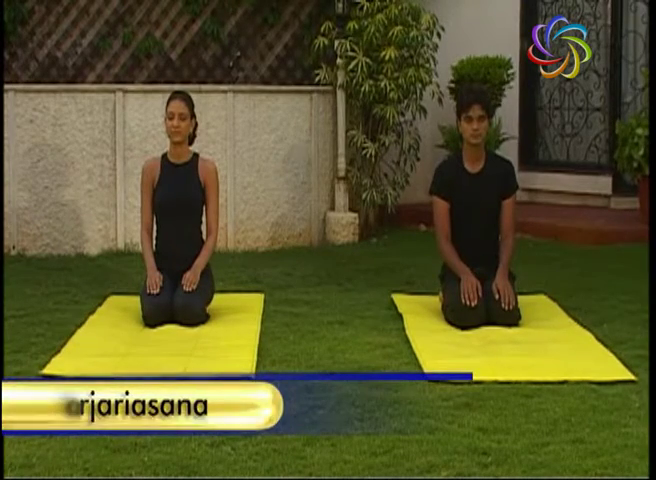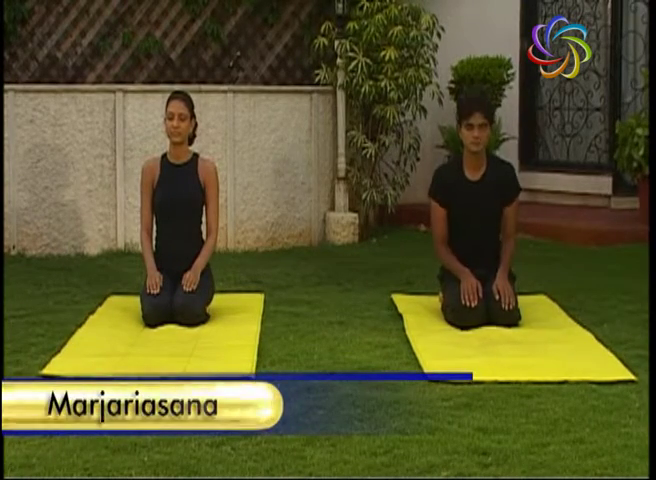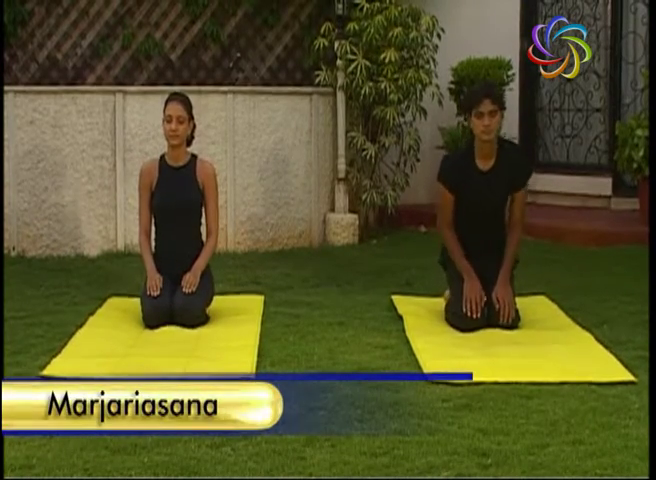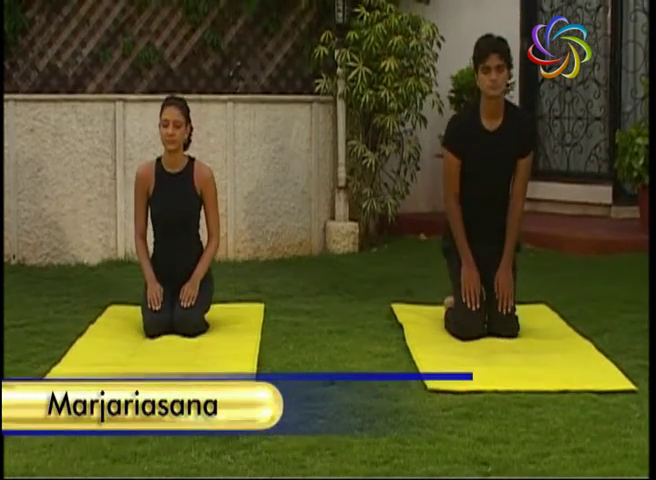
dt=0.5s
person 1, frame 1
left shoulder: (503, 170)
right shoulder: (445, 172)
left elbow: (507, 233)
right elbow: (443, 238)
left wrist: (502, 273)
right wrist: (464, 274)
left hip: (493, 266)
right hip: (458, 268)
left knee: (507, 314)
right knee: (467, 315)
left ankle: (489, 291)
right ankle: (449, 295)
person 1, frame 2
left shoulder: (505, 174)
right shoulder: (444, 177)
left elbow: (509, 236)
right elbow: (440, 242)
left wrist: (503, 274)
right wrist: (464, 275)
left hip: (493, 268)
right hip: (458, 270)
left knee: (507, 315)
right knee: (468, 315)
left ankle: (489, 296)
right ankle: (450, 298)
person 1, frame 3
left shoulder: (516, 160)
right shoulder: (454, 163)
left elbow: (515, 225)
right elbow: (445, 226)
left wrist: (504, 279)
right wrist: (469, 278)
left hip: (497, 251)
right hip: (461, 252)
left knee: (506, 319)
right knee: (469, 319)
left ankle: (488, 299)
right ankle: (454, 298)
person 1, frame 4
left shoulder: (521, 126)
right shoulder: (460, 126)
left elbow: (517, 199)
right elbow: (451, 198)
left wrist: (506, 263)
right wrist: (467, 263)
left hip: (500, 235)
right hip: (462, 235)
left knee: (504, 326)
right knee: (469, 327)
left ankle: (490, 305)
right ankle: (454, 307)
person 2, frame 1
left shoulder: (206, 168)
right shoulder: (151, 168)
left elbow: (212, 232)
right elbow: (146, 229)
left wrist: (196, 269)
right wrist: (151, 269)
left hip: (195, 265)
right hip: (162, 265)
left knee: (187, 310)
right knee: (154, 312)
left ankle: (190, 300)
right ankle: (166, 295)
person 2, frame 2
left shoulder: (206, 169)
right shoulder: (151, 168)
left elbow: (212, 231)
right elbow: (145, 229)
left wrist: (196, 269)
right wrist: (151, 269)
left hip: (195, 265)
right hip: (162, 265)
left knee: (187, 310)
right knee: (154, 312)
left ankle: (194, 297)
right ankle: (164, 295)
person 2, frame 3
left shoulder: (204, 170)
right shoulder: (149, 170)
left elbow: (212, 234)
right elbow: (144, 232)
left wrist: (196, 271)
right wrist: (151, 271)
left hip: (194, 267)
right hip: (162, 267)
left knee: (187, 311)
right knee: (153, 313)
left ankle: (192, 301)
right ankle: (167, 298)
person 2, frame 4
left shoulder: (202, 174)
right shoulder: (145, 174)
left elbow: (214, 238)
right elbow: (139, 236)
left wrist: (195, 280)
right wrist: (151, 280)
left hip: (194, 270)
right hip: (160, 272)
left knee: (187, 324)
right knee: (155, 325)
left ankle: (191, 311)
right ankle: (164, 308)
